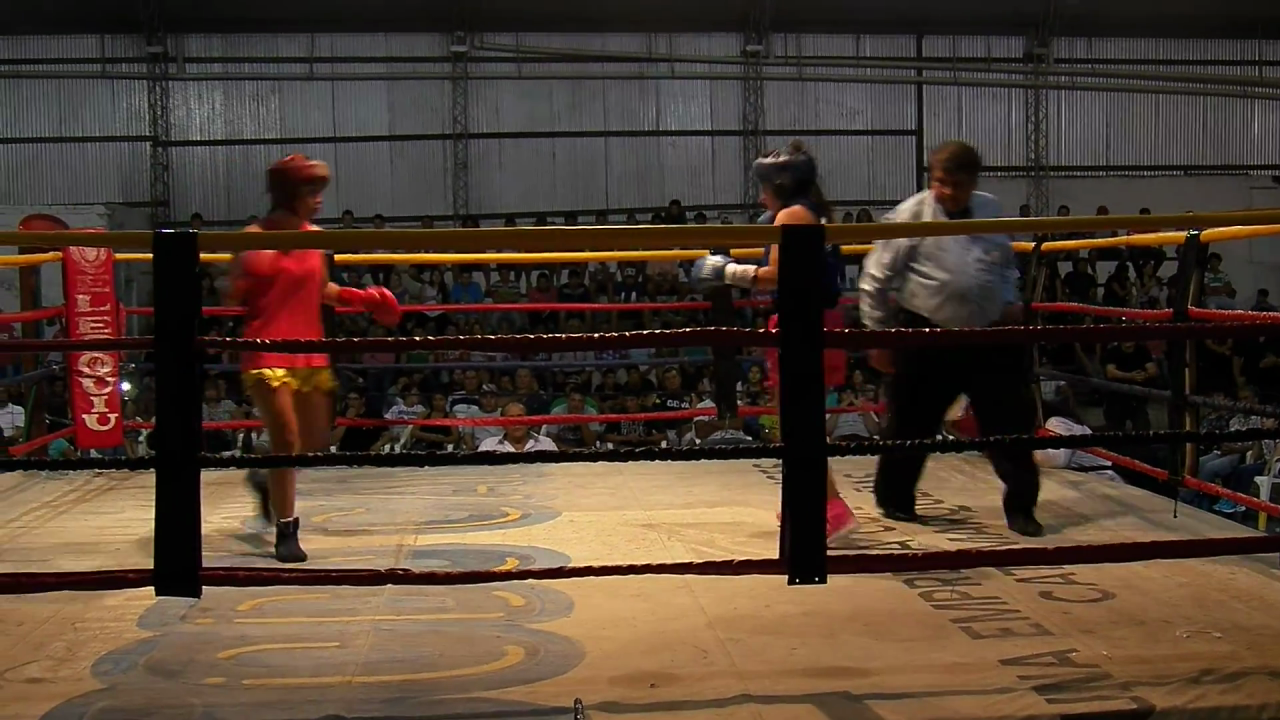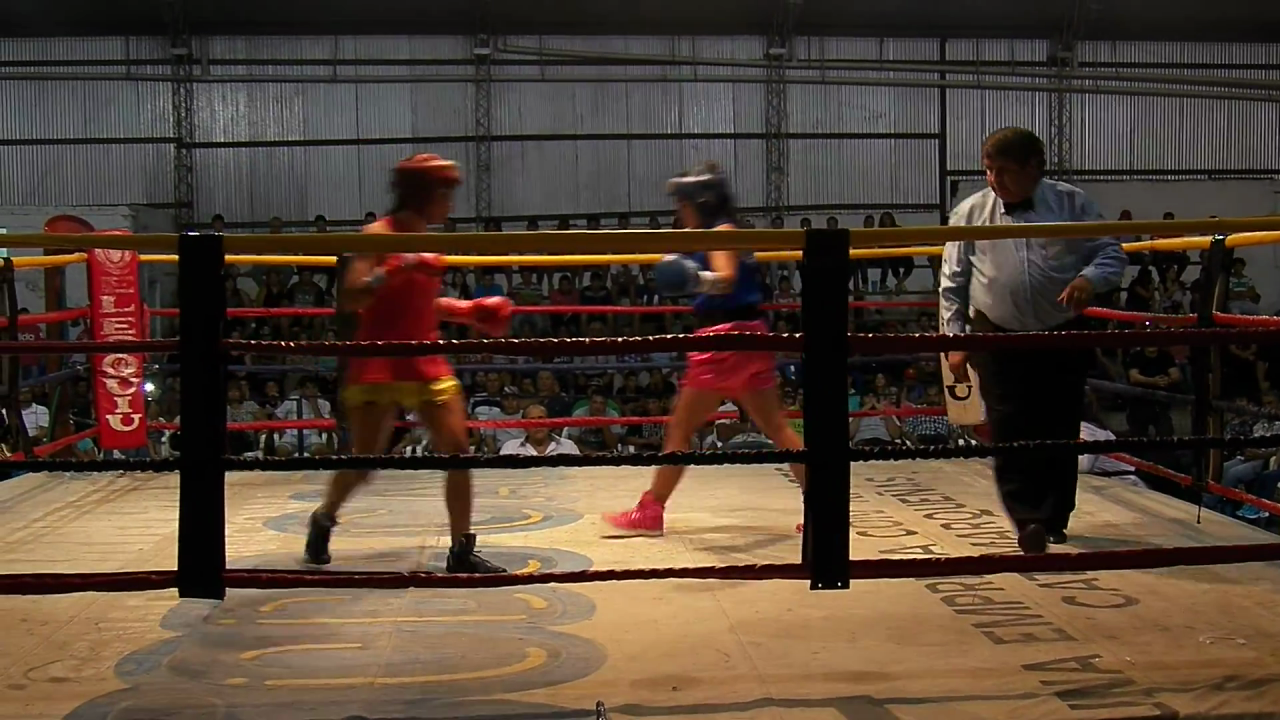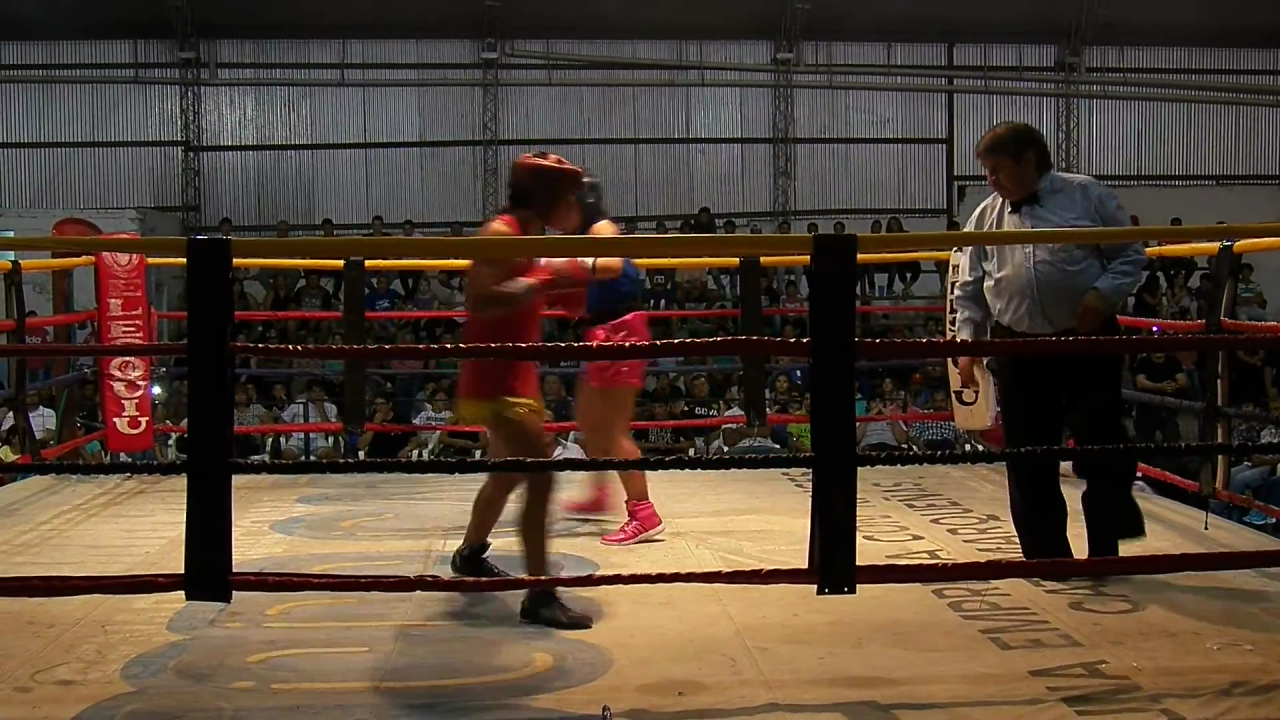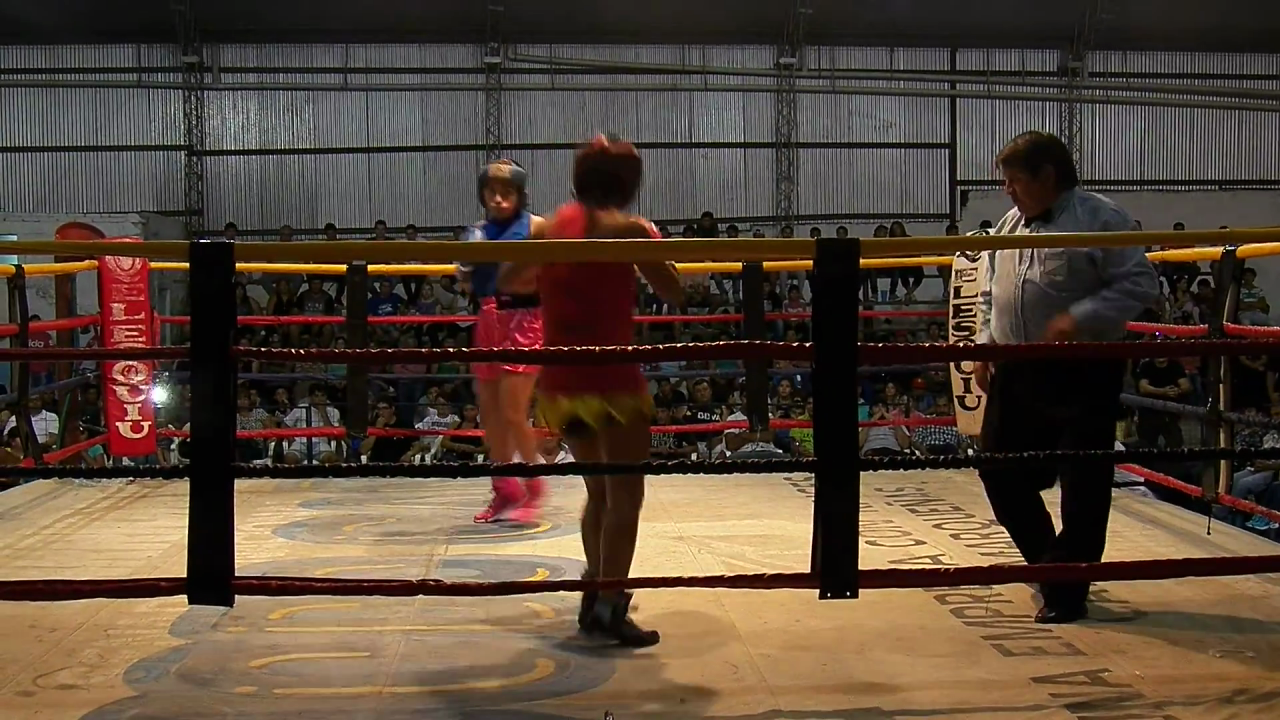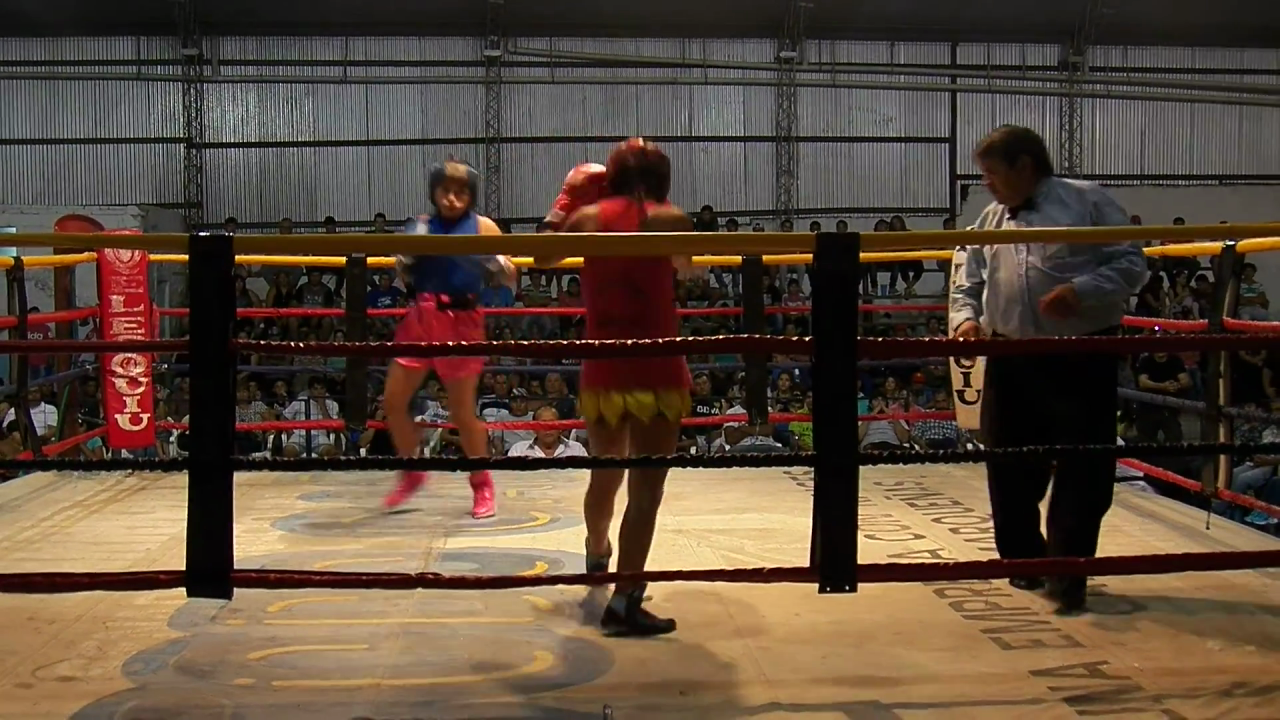
dt=0.4s
person 1, frame 1
left shoulder: (316, 237)
right shoulder: (255, 238)
right elbow: (232, 297)
left wrist: (362, 298)
right wrist: (246, 276)
left hip: (309, 352)
right hip: (266, 354)
left knee: (315, 443)
right knee: (285, 442)
left ankle: (264, 479)
right ankle: (286, 530)
person 1, frame 2
right shoulder: (377, 236)
right elbow: (355, 296)
left wrist: (469, 311)
right wrist: (400, 267)
left hip: (428, 366)
right hip: (378, 369)
left knee: (458, 452)
right knee: (360, 464)
left ankle: (463, 550)
right ankle: (324, 521)
person 1, frame 3
left shoulder: (518, 236)
right shoulder: (500, 234)
right elbow: (484, 303)
left wrist: (549, 293)
right wrist: (546, 278)
left hip: (511, 377)
right hip: (495, 382)
left knee: (510, 471)
right knee: (539, 477)
left ankle: (471, 552)
right ankle: (540, 597)
person 1, frame 4
left shoulder: (553, 227)
right shoulder: (624, 228)
left elbow: (509, 279)
right elbow: (673, 291)
right wrist: (656, 245)
left hip: (561, 379)
right hip: (611, 375)
left knee: (600, 487)
right knee: (626, 493)
left ankle: (598, 588)
right ankle: (607, 605)
person 1, frame 5
left shoulder: (587, 216)
right shoulder: (670, 218)
left elbow: (544, 260)
right elbow: (687, 265)
left wrist: (565, 203)
left hip: (602, 370)
right hip: (655, 371)
left knee: (606, 473)
right knee: (646, 487)
left ankle: (597, 558)
right ankle: (624, 599)
person 2, frame 1
left shoulder: (990, 210)
right shoulder: (907, 217)
left elbow: (1007, 266)
right elbow: (876, 283)
left wrist: (1011, 302)
left knee: (1010, 418)
right knee: (911, 423)
left ankle: (1021, 508)
right ankle: (893, 498)
person 2, frame 2
left shoulder: (1071, 204)
right shoulder: (970, 213)
left elbow: (1113, 254)
right elbow: (953, 284)
left wrist: (1090, 279)
right wrist: (955, 341)
left hip: (1062, 337)
left knee: (1058, 434)
right knee: (1010, 433)
left ankle: (1050, 520)
right ankle: (1031, 524)
person 2, frame 3
left shoulder: (1086, 196)
right shoulder: (985, 217)
left elbow: (1130, 255)
right elbow: (970, 287)
left wrist: (1104, 294)
right wrist: (967, 341)
left hip: (1087, 343)
right hip: (1018, 351)
left knee: (1102, 446)
right knee: (1029, 459)
left ankle: (1108, 538)
right ankle: (1045, 558)
person 2, frame 4
left shoulder: (1102, 218)
right shoulder: (1011, 223)
left elbow: (1141, 285)
right elbow: (992, 294)
left wrist: (1081, 319)
right wrist: (986, 344)
left hip: (1083, 371)
right hip: (1015, 368)
left knee: (1083, 481)
right knee: (998, 465)
left ankle: (1066, 588)
right ankle: (1046, 557)
person 2, frame 5
left shoulder: (1088, 202)
right shoulder: (989, 222)
left elbow: (1132, 263)
right elbow: (966, 288)
left wrist: (1080, 290)
right wrist: (966, 322)
left hip: (1082, 357)
right hip: (1012, 359)
left knee: (1083, 468)
right knee: (1012, 464)
left ankle: (1069, 574)
right ankle: (1024, 560)
person 3, frame 1
left shoulder: (792, 215)
right shoulder: (819, 218)
left elbow: (775, 277)
left wrist: (727, 270)
right hip: (824, 321)
left ankle: (835, 510)
person 3, frame 2
left shoulder: (722, 236)
left elbow: (727, 281)
left wrist: (699, 279)
right hip: (747, 337)
left knee: (678, 430)
right knee: (775, 427)
left ankle: (648, 513)
person 3, frame 3
left shoulder: (601, 229)
right shoulder: (588, 235)
left hip: (619, 332)
right hip: (606, 332)
left knee: (612, 430)
right knee: (587, 420)
left ankle: (644, 516)
right ankle: (599, 493)
person 3, frame 4
left shoulder: (535, 226)
right shoulder: (480, 232)
right elbow: (470, 283)
right wrist: (466, 263)
left hip: (521, 322)
right hip: (487, 323)
left knee: (512, 413)
right knee: (489, 413)
left ankle: (533, 488)
right ankle: (506, 490)
person 3, frame 5
left shoulder: (482, 226)
right shoulder: (425, 227)
left elbow: (512, 275)
right elbow: (406, 277)
left wrist: (493, 260)
right wrist: (408, 255)
left hip: (461, 321)
right hip: (421, 318)
left knee: (463, 414)
right knee: (393, 402)
left ankle: (482, 487)
right ankle: (411, 473)
